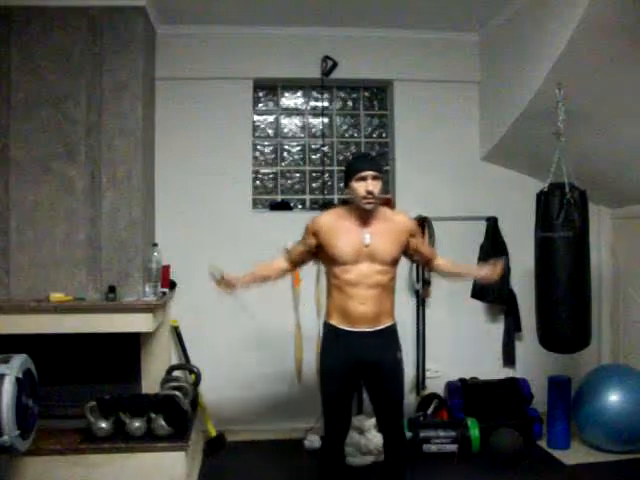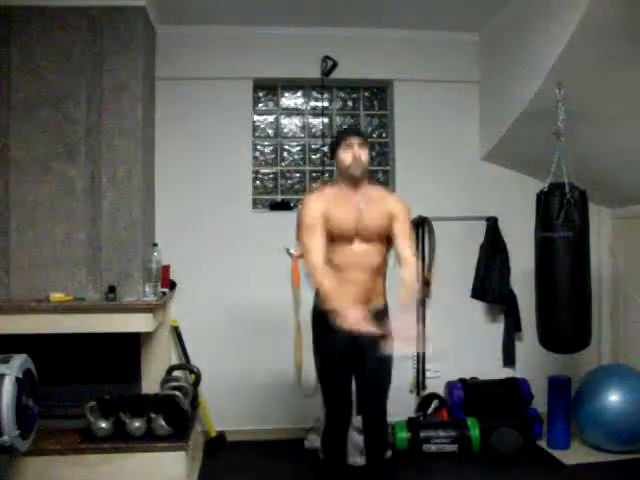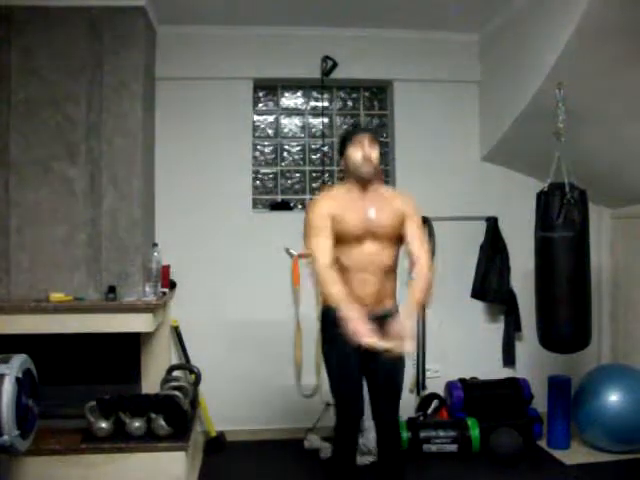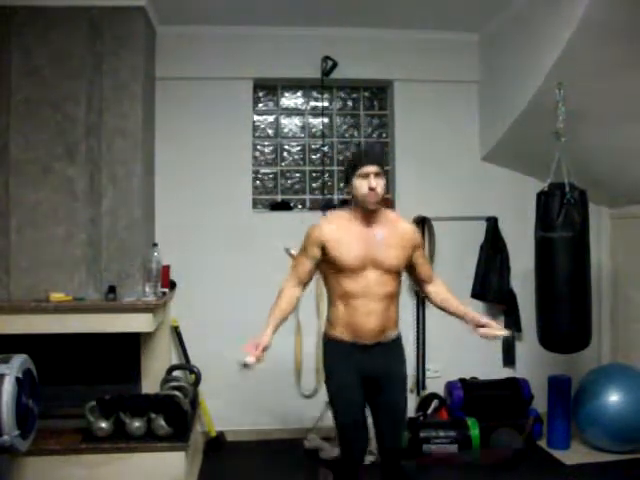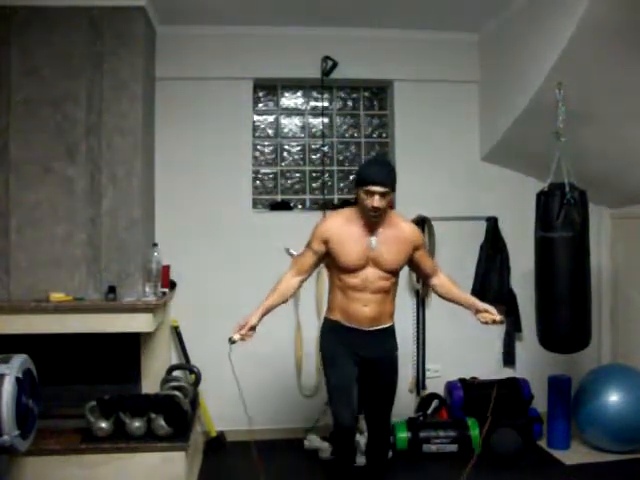
dt=1s
person 1, frame 1
left shoulder: (403, 225)
right shoulder: (324, 224)
left elbow: (431, 260)
right elbow: (288, 261)
left wrist: (474, 272)
right wrist: (243, 279)
left hip: (384, 340)
right hip: (338, 339)
left knee: (393, 427)
right knee: (335, 429)
person 1, frame 2
left shoulder: (392, 204)
right shoulder: (316, 203)
left elbow: (408, 261)
right elbow: (316, 262)
right wrist: (345, 309)
left hip: (375, 322)
right hip: (330, 321)
left knee: (376, 416)
right knee: (338, 415)
person 1, frame 3
left shoulder: (402, 205)
right shoulder: (324, 205)
left elbow: (422, 264)
right elbow: (324, 267)
left wrist: (409, 313)
right wrist: (352, 317)
left hip: (386, 326)
right hip: (339, 324)
left knee: (388, 419)
right knee: (350, 417)
person 1, frame 4
left shoulder: (407, 233)
right shoulder: (325, 230)
left elbow: (430, 285)
right elbow: (295, 285)
left wrist: (472, 318)
right wrist: (269, 332)
left hip: (389, 352)
right hip: (343, 352)
left knee: (392, 448)
right knee: (353, 448)
person 1, frame 5
left shoulder: (409, 233)
right shoulder: (331, 227)
left elbow: (434, 277)
right elbow: (296, 274)
left wrist: (475, 305)
right wrist: (259, 314)
left hip: (383, 339)
right hip: (339, 336)
left knee: (380, 423)
right knee: (345, 421)
